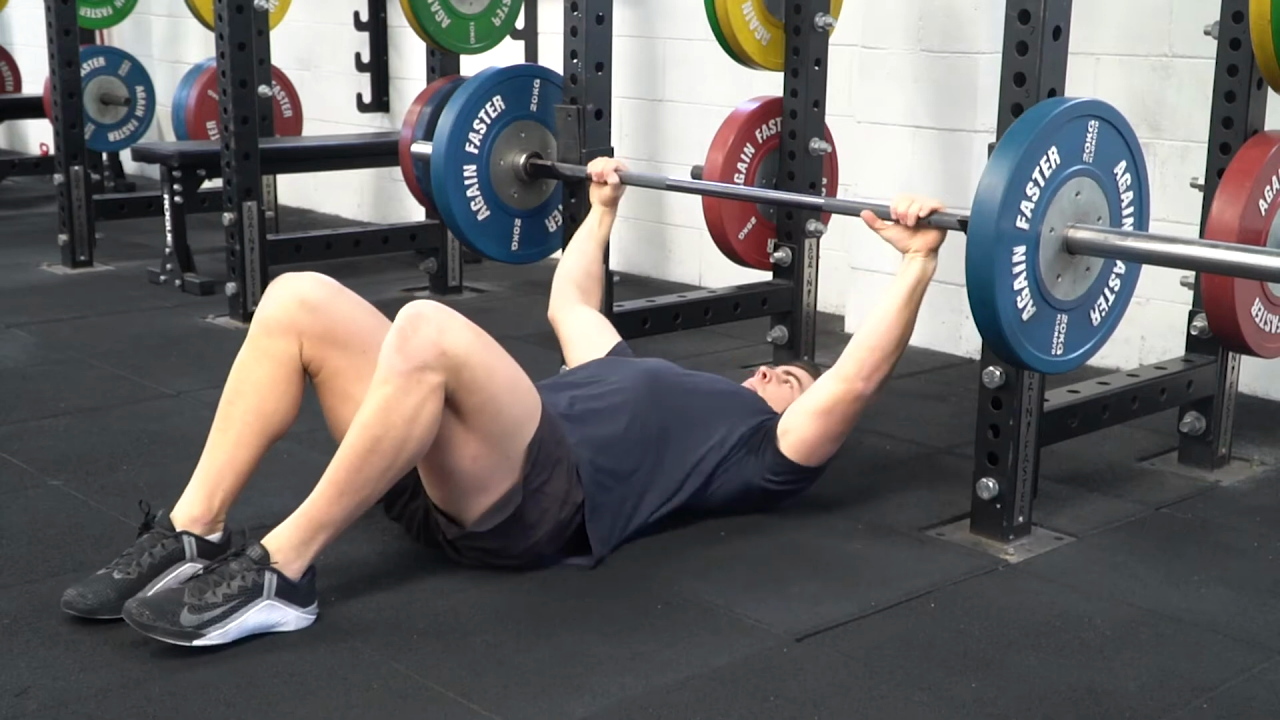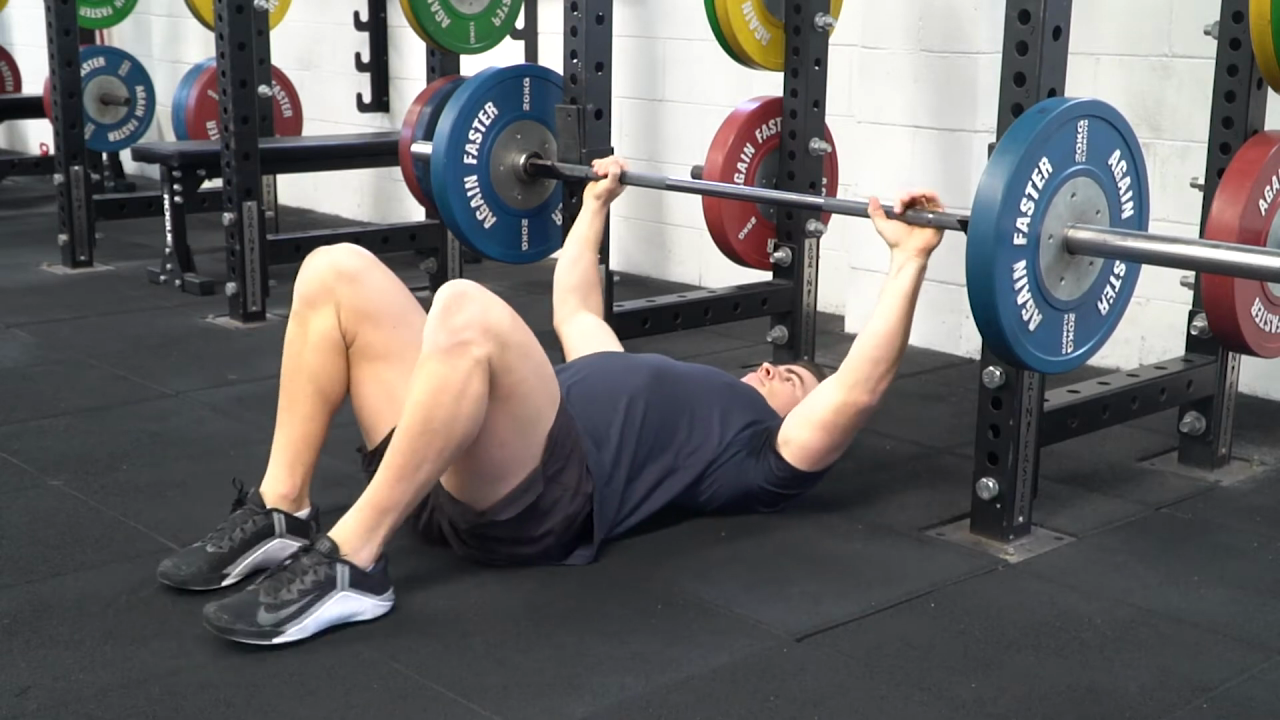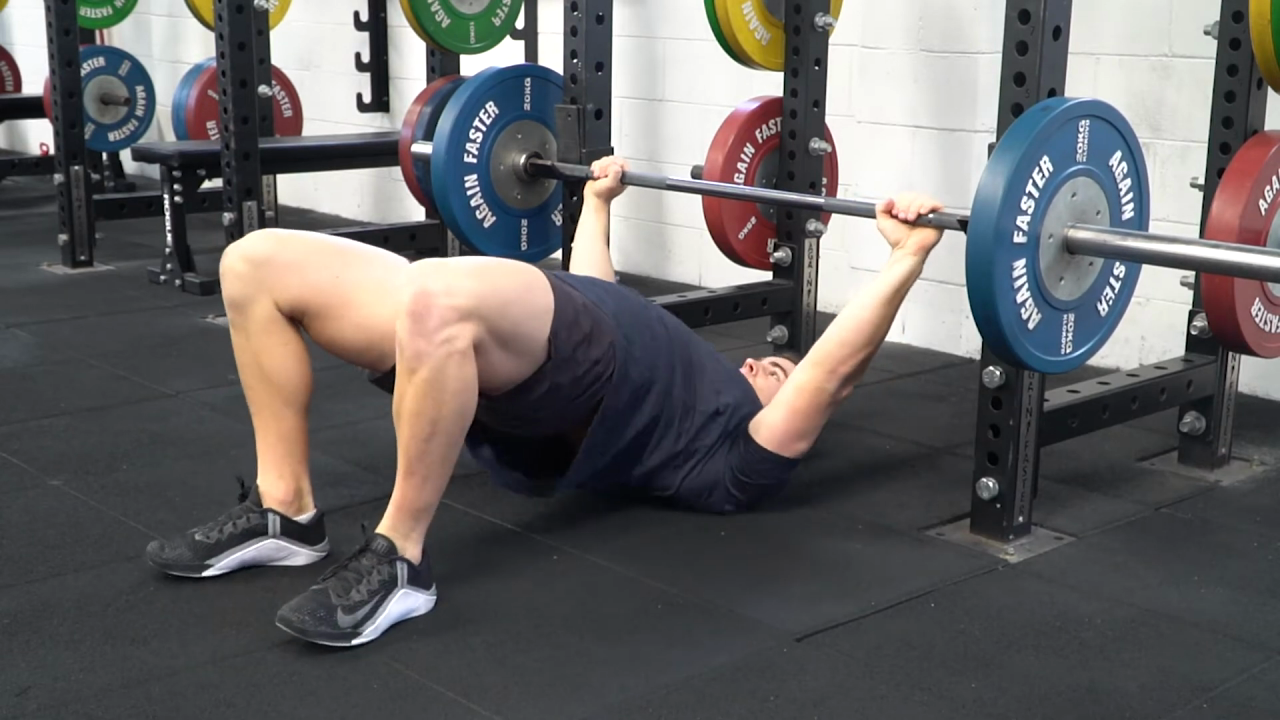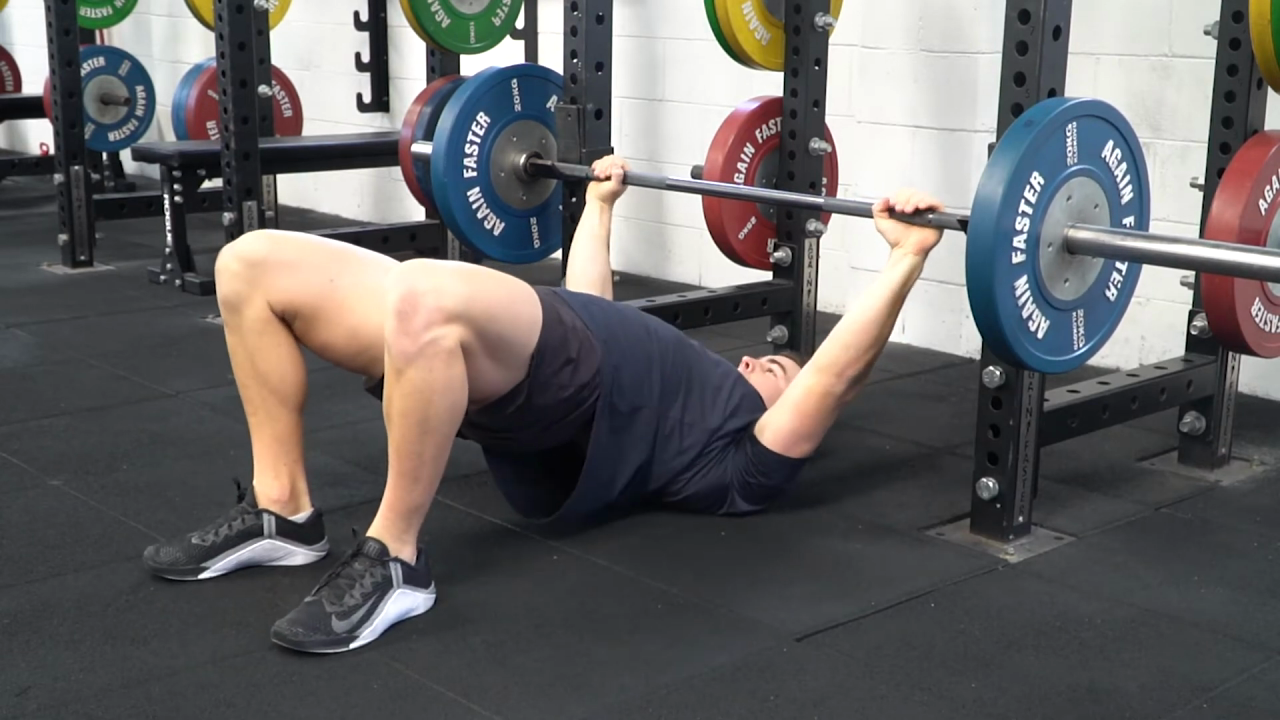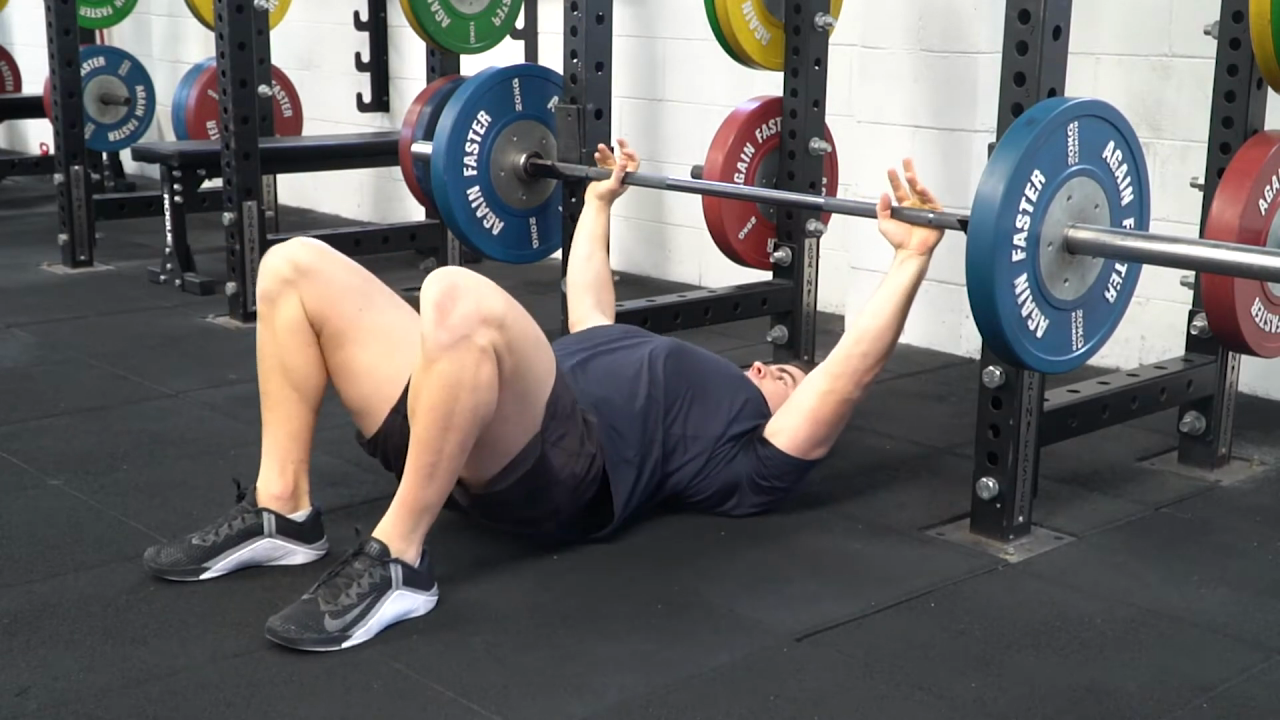
dt=1s
person 1, frame 1
left shoulder: (770, 452)
right shoulder: (649, 383)
left elbow: (855, 381)
right elbow: (570, 311)
left wrist: (917, 261)
right wrist: (601, 209)
left hip: (538, 495)
right hip: (447, 480)
left knee: (428, 328)
right knee: (299, 299)
left ankle: (277, 573)
right ankle: (192, 535)
person 1, frame 2
left shoulder: (765, 450)
right shoulder: (656, 385)
left elbow: (861, 387)
right elbow: (574, 313)
left wrist: (909, 257)
right wrist: (595, 204)
left hip: (540, 493)
right hip: (447, 463)
left knee: (466, 308)
right knee: (338, 273)
left ankle: (351, 560)
right ankle: (279, 514)
person 1, frame 3
right shoulder: (694, 384)
left elbow: (835, 367)
right elbow: (593, 291)
left wrist: (907, 257)
right wrist: (597, 203)
left knee: (433, 305)
right knee: (256, 264)
left ankle: (397, 560)
right ankle: (283, 513)
person 1, frame 4
left shoulder: (748, 457)
right shoulder: (683, 381)
left elbow: (838, 373)
right elbow: (586, 302)
left wrist: (908, 256)
right wrist: (600, 205)
left hip: (566, 373)
right hip: (468, 343)
left knee: (424, 300)
right knee: (249, 265)
left ankle: (392, 559)
right ankle: (281, 514)
person 1, frame 5
left shoulder: (755, 457)
right shoulder: (659, 369)
left elbow: (846, 376)
right elbow: (587, 310)
left wrist: (911, 256)
right wrist: (599, 203)
left hip: (561, 455)
right hip: (460, 424)
left knee: (459, 294)
right knee: (298, 265)
left ankle: (394, 561)
right ankle: (279, 514)
